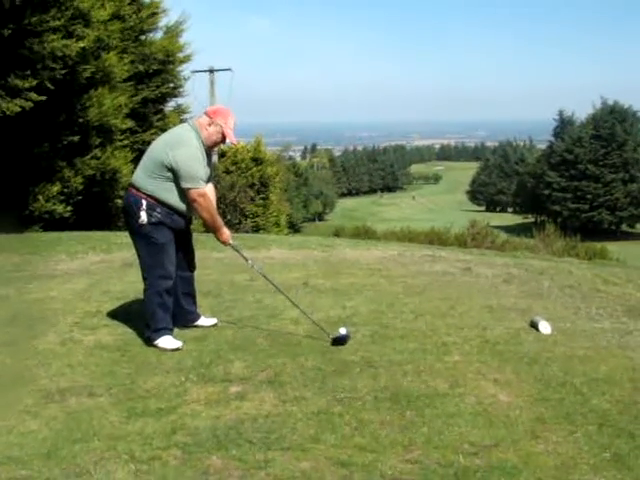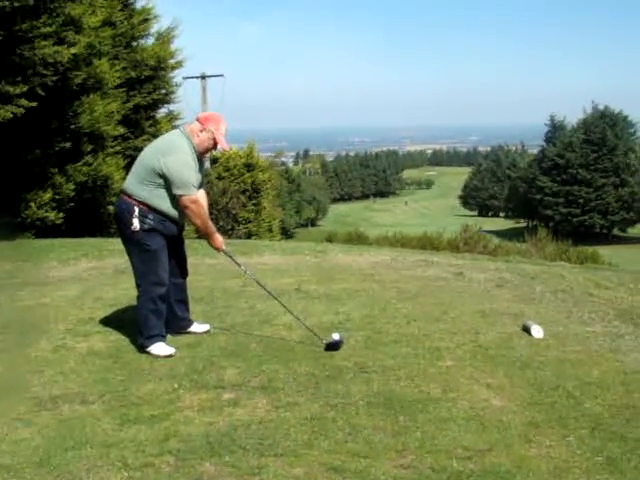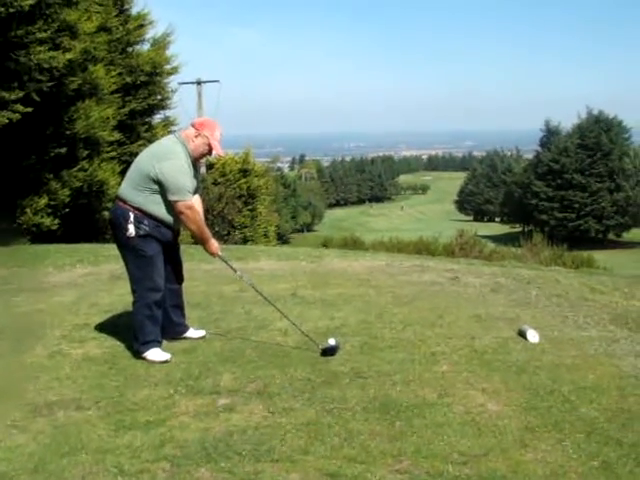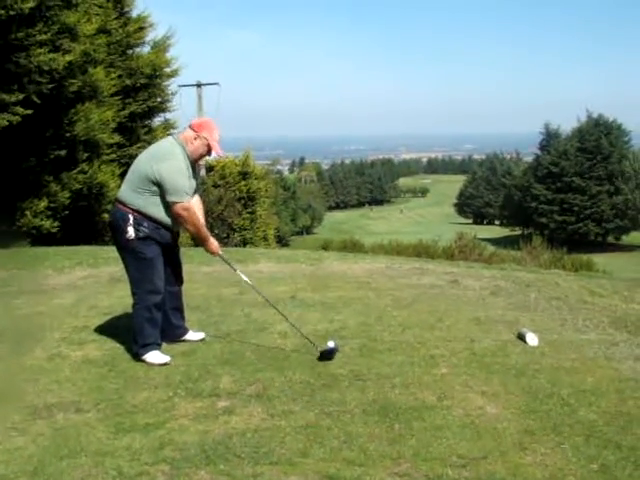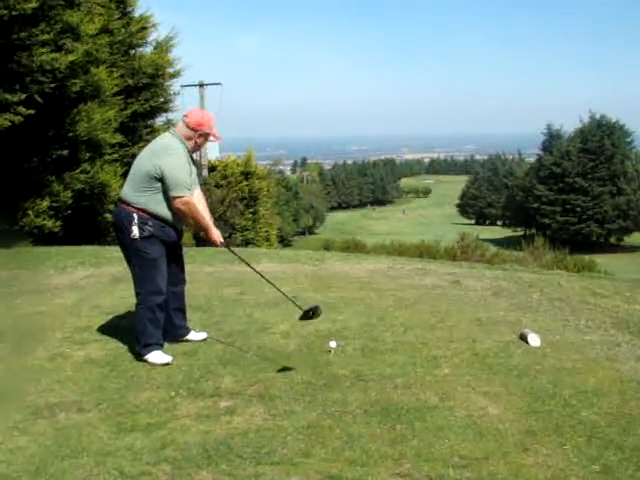
dt=0.2s
person 1, frame 1
left shoulder: (199, 142)
right shoulder: (187, 146)
left elbow: (207, 186)
right elbow: (198, 197)
left wrist: (215, 223)
right wrist: (219, 229)
left hip: (172, 212)
right hip: (148, 211)
left knee: (183, 266)
right knee: (161, 273)
left ankle: (186, 315)
right ankle: (158, 331)
person 1, frame 2
left shoulder: (191, 149)
right shoulder: (178, 153)
left elbow: (198, 192)
right elbow: (190, 203)
left wrist: (207, 230)
right wrist: (212, 235)
left hip: (163, 218)
right hip: (140, 218)
left knee: (176, 272)
right knee: (155, 279)
left ankle: (178, 321)
right ankle: (151, 338)
person 1, frame 3
left shoulder: (186, 155)
right shoulder: (173, 159)
left elbow: (194, 198)
right elbow: (185, 209)
left wrist: (203, 235)
right wrist: (207, 240)
left hip: (159, 224)
right hip: (136, 223)
left knee: (172, 278)
right knee: (150, 285)
left ankle: (174, 327)
right ankle: (147, 344)
person 1, frame 4
left shoulder: (185, 156)
right shoulder: (172, 160)
left elbow: (193, 198)
right elbow: (182, 210)
left wrist: (203, 235)
right wrist: (207, 240)
left hip: (159, 226)
right hip: (136, 226)
left knee: (171, 280)
right knee: (150, 288)
left ankle: (174, 330)
right ankle: (146, 346)
person 1, frame 5
left shoulder: (180, 149)
right shoulder: (172, 155)
left elbow: (195, 192)
right elbow: (182, 203)
left wrist: (210, 225)
right wrist: (208, 230)
left hip: (162, 226)
right hip: (140, 226)
left knee: (174, 280)
right knee: (153, 288)
left ankle: (175, 329)
right ankle: (148, 346)
